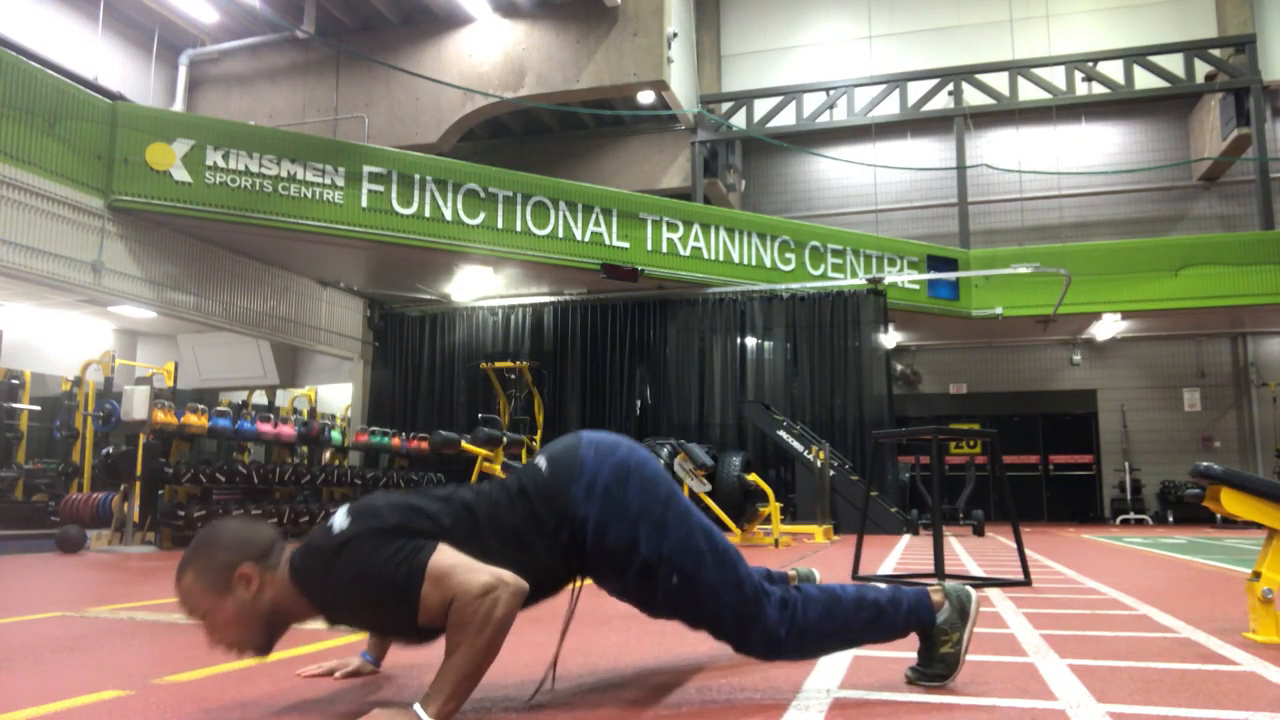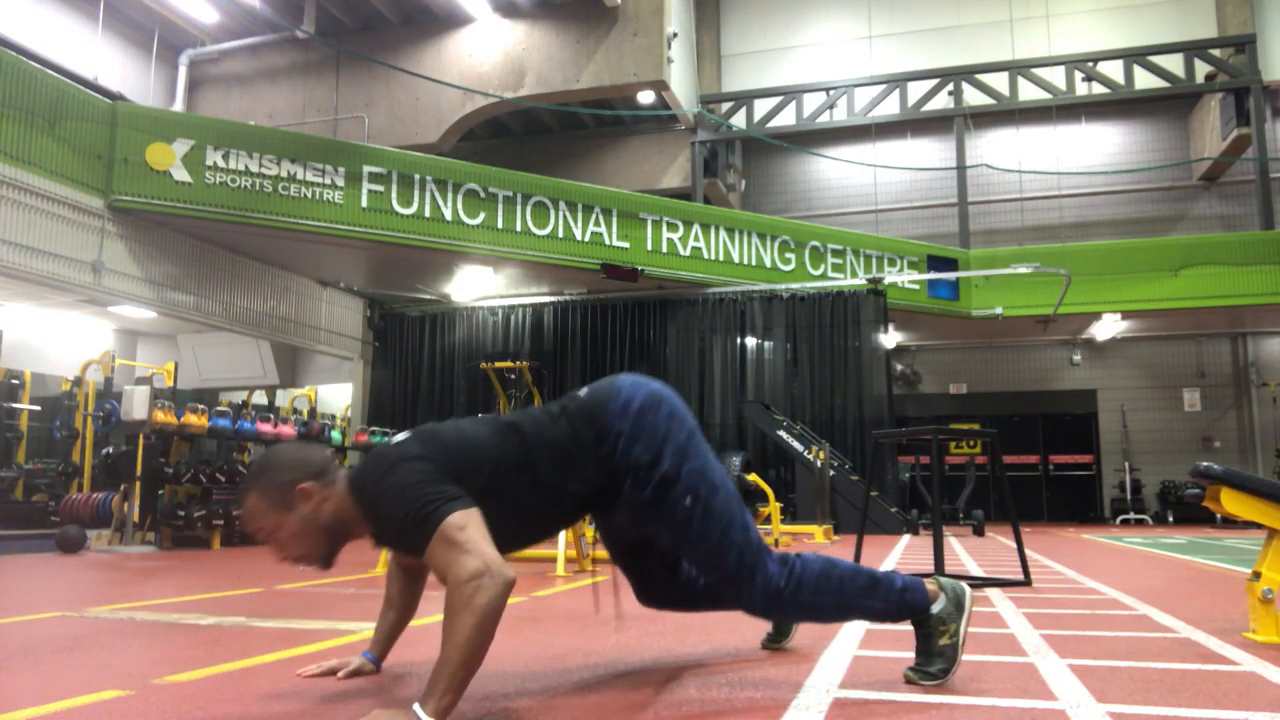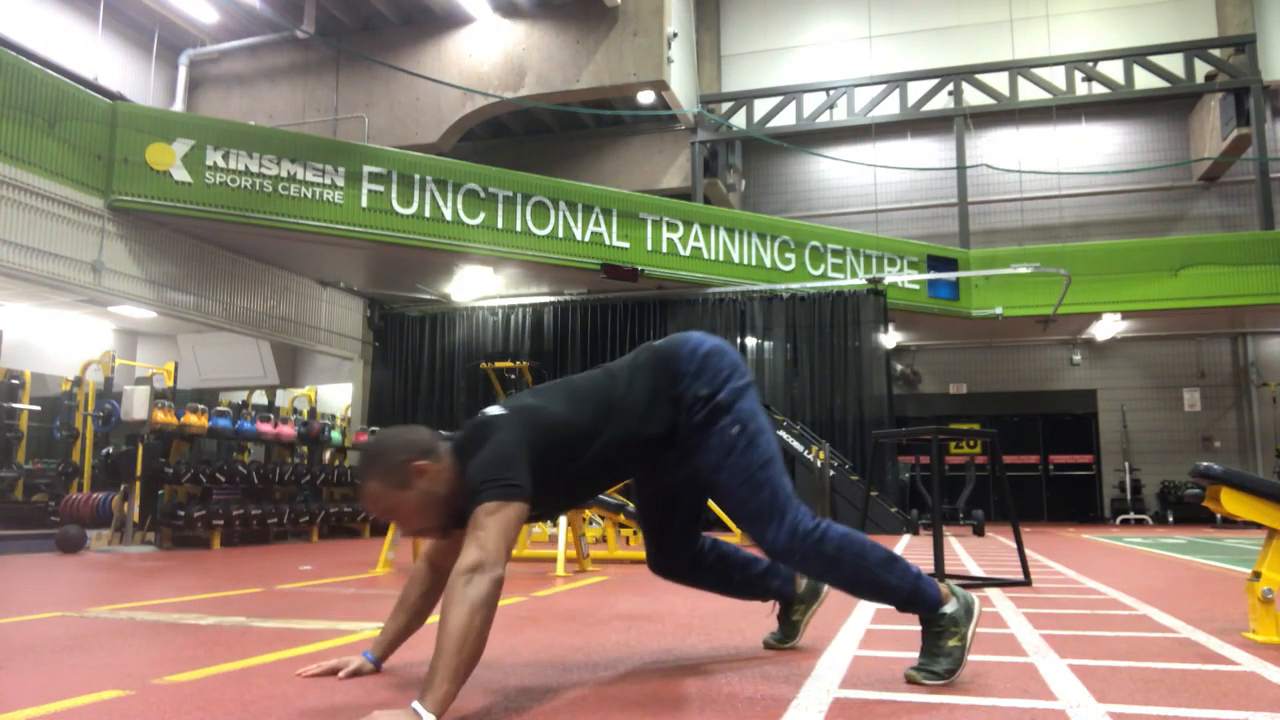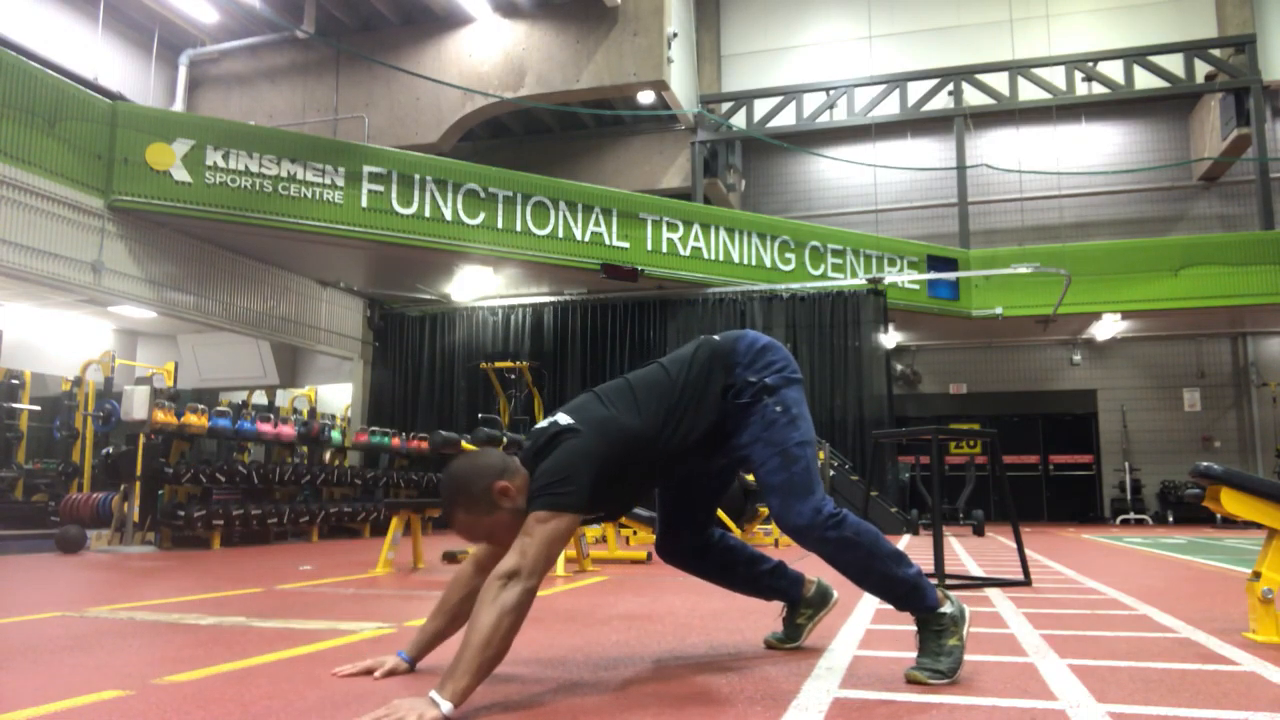
dt=0.3s
person 1, frame 1
left shoulder: (344, 572)
right shoulder: (327, 558)
left elbow: (496, 589)
right wrist: (372, 651)
left hip: (601, 494)
right hip: (582, 478)
left knee: (763, 624)
right knee: (675, 593)
left ankle: (935, 606)
right ankle: (782, 582)
person 1, frame 2
left shoulder: (397, 483)
right shoulder: (384, 487)
left elbow: (486, 579)
right elbow: (409, 567)
right wrist: (370, 654)
left hip: (639, 432)
right hip: (618, 446)
left knee: (756, 580)
right knee: (662, 583)
left ankle: (930, 601)
right ankle: (778, 605)
person 1, frame 3
left shoulder: (494, 457)
right shoulder: (465, 468)
left elbow: (478, 574)
right elbow: (435, 565)
right wrist: (374, 654)
left hip: (698, 384)
right hip: (663, 421)
left knee: (782, 527)
right knee: (672, 554)
left ankle: (942, 604)
right ankle: (792, 592)
person 1, frame 4
left shoulder: (570, 462)
right shoulder: (531, 470)
left elbow: (514, 582)
right elbow: (482, 567)
right wrist: (407, 654)
left hip: (751, 378)
right hip: (712, 412)
left knee: (803, 513)
right knee: (680, 541)
left ankle: (938, 613)
right ankle: (804, 595)
